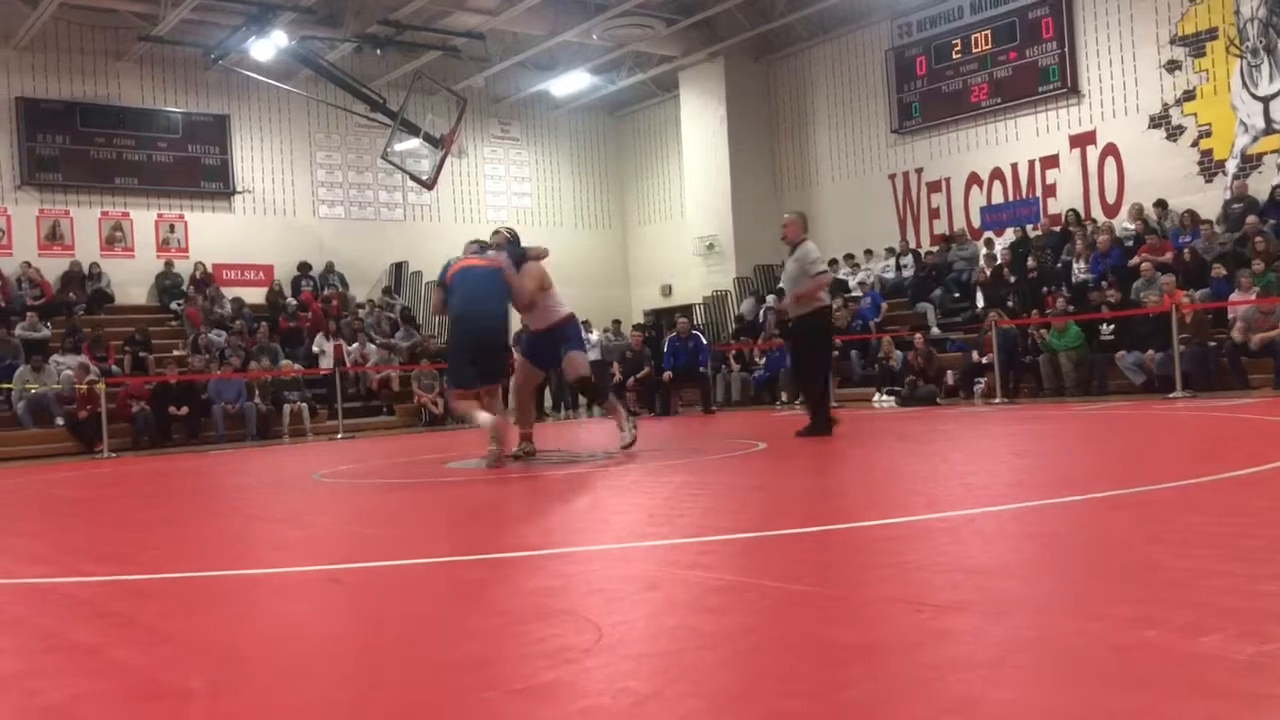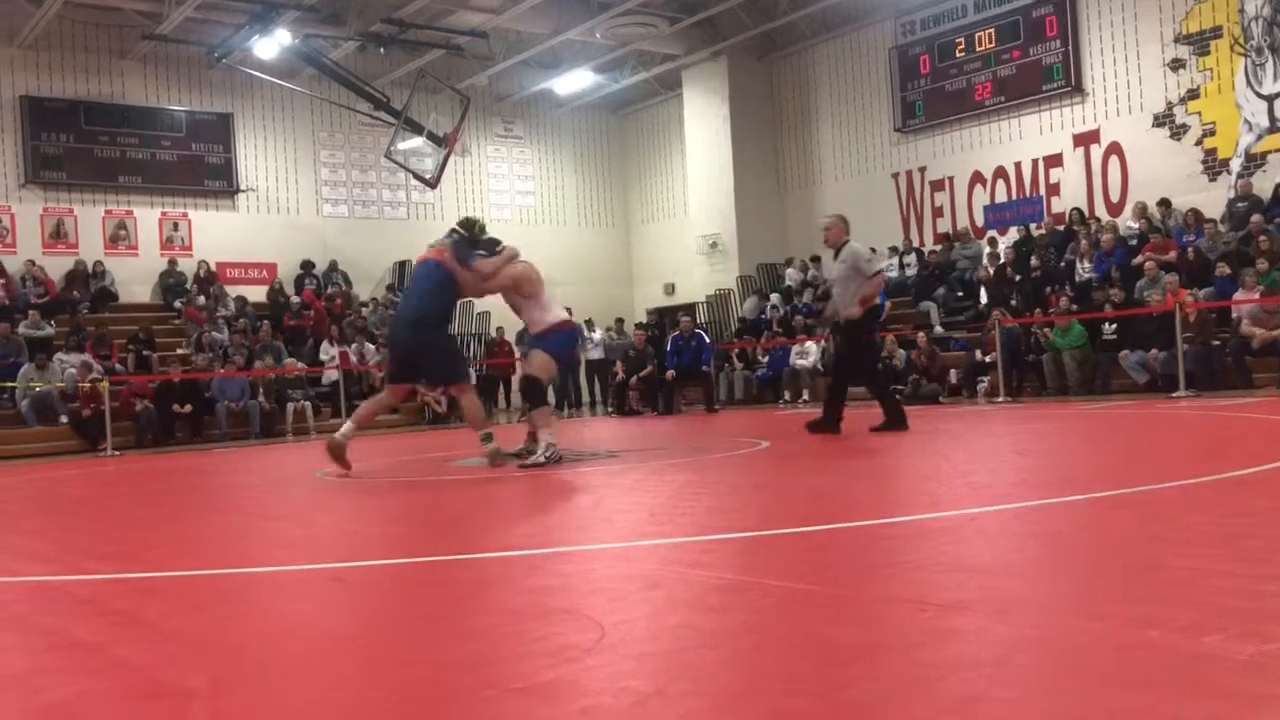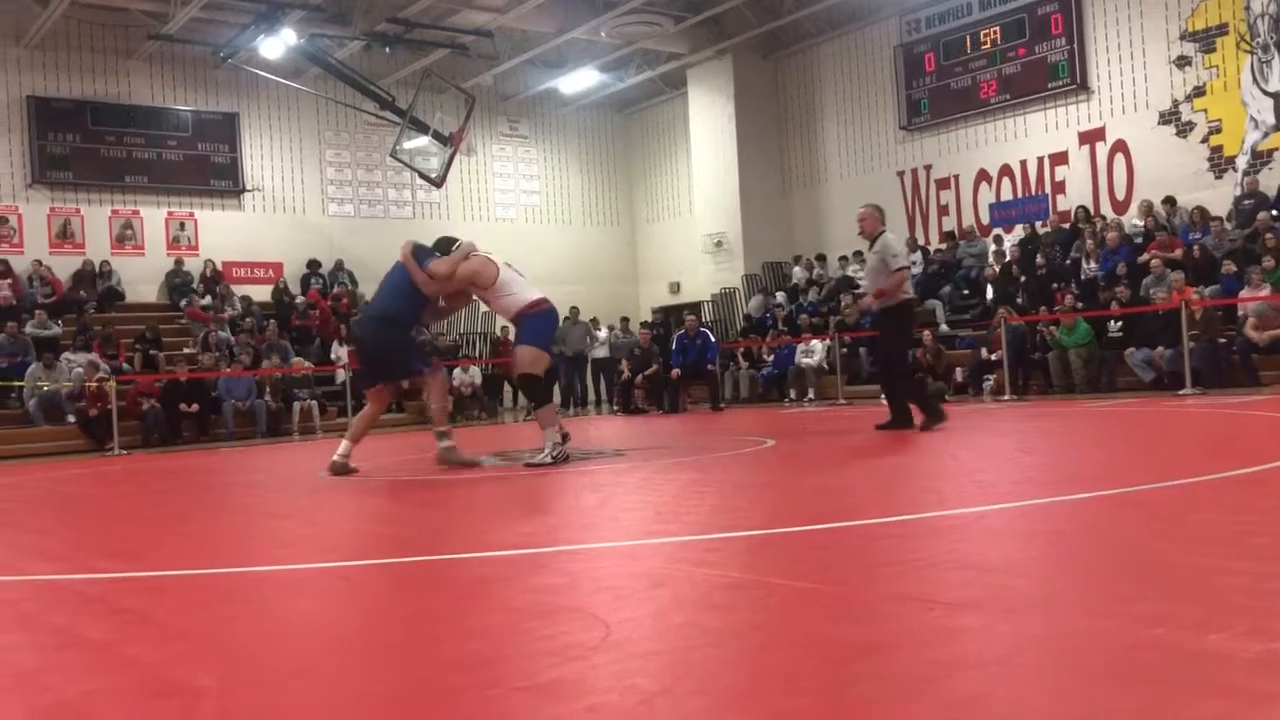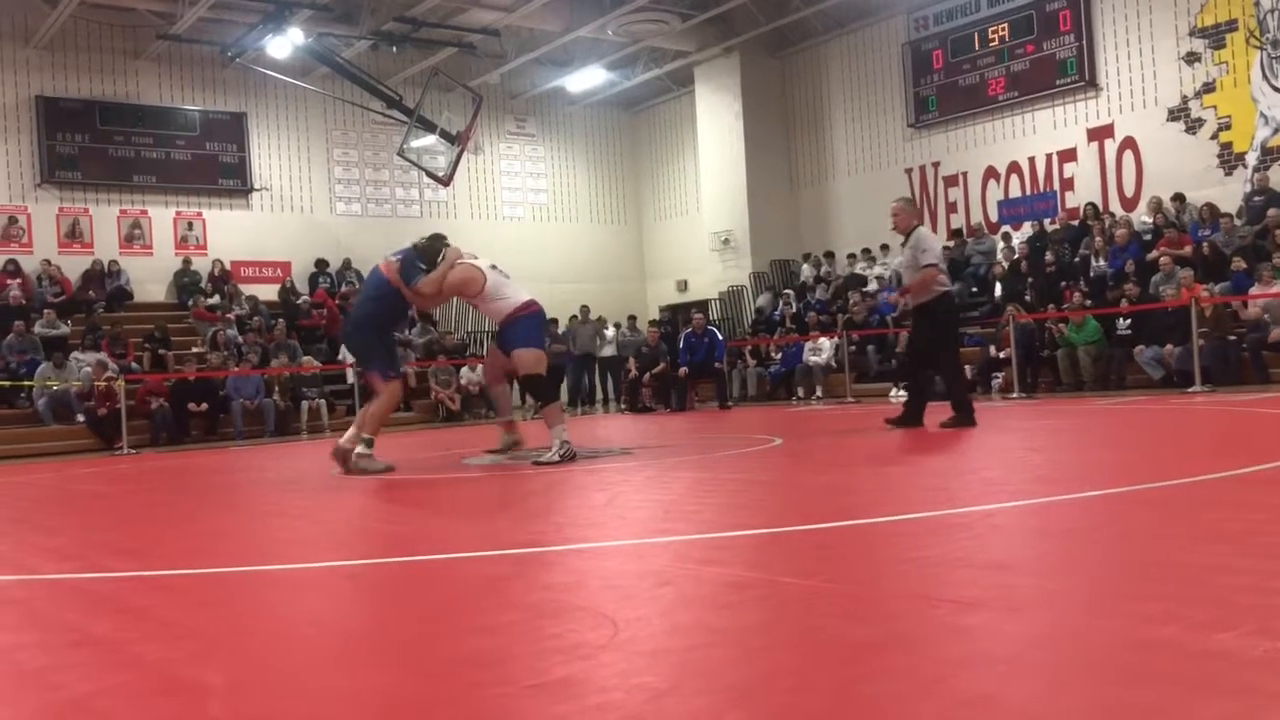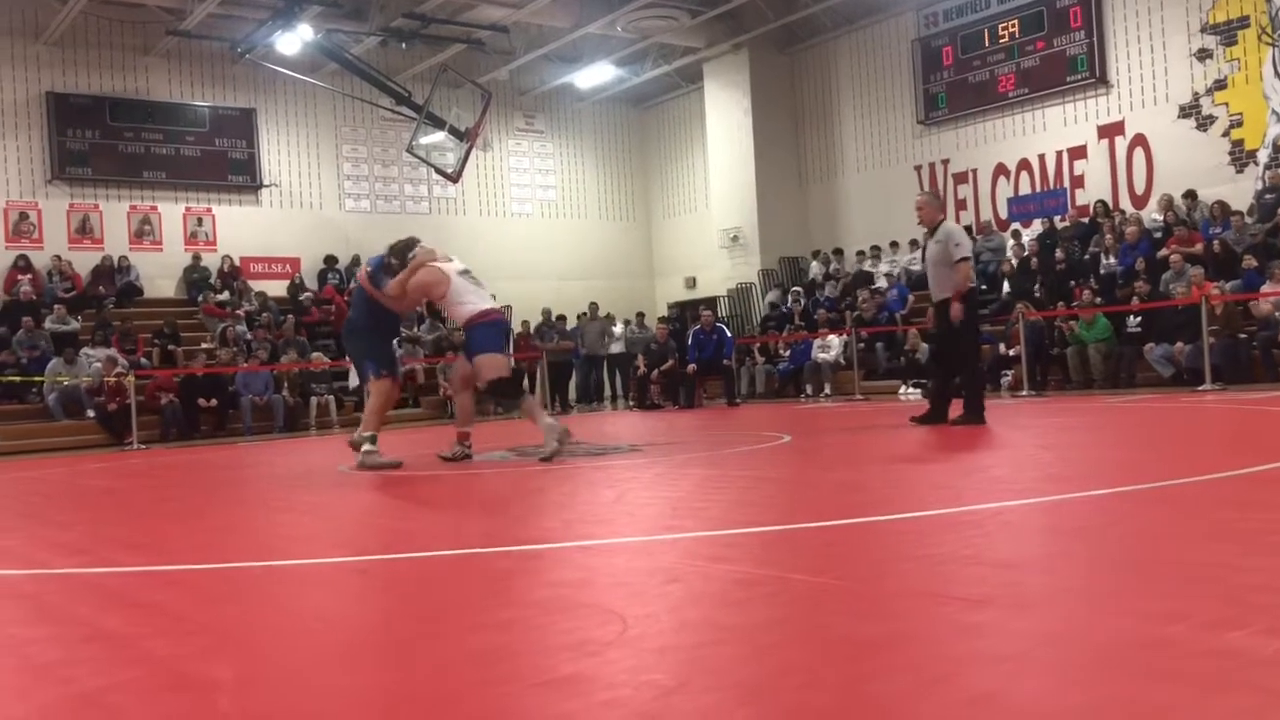
dt=0.3s
person 1, frame 1
left shoulder: (452, 265)
right shoulder: (503, 257)
left elbow: (437, 307)
left hip: (462, 328)
right hip: (495, 327)
left knee: (459, 398)
right knee: (490, 392)
left ankle: (491, 424)
right ankle: (496, 449)
person 1, frame 2
left shoulder: (434, 251)
right shoulder: (460, 246)
right elbow: (485, 271)
right wrist: (508, 255)
left hip: (401, 329)
right hip: (428, 331)
left knee: (392, 394)
right knee: (464, 389)
left ankle: (341, 438)
right ankle: (492, 448)
person 1, frame 3
right shoulder: (422, 252)
left elbow: (428, 314)
right elbow: (442, 270)
left wrist: (457, 303)
left hip: (365, 331)
right hip: (387, 330)
left knee: (377, 403)
right knee: (436, 378)
left ankle: (340, 458)
right ankle: (446, 448)
person 1, frame 4
left shoulder: (409, 259)
right shoulder: (409, 262)
right elbow: (428, 289)
left hip: (374, 331)
right hip: (365, 331)
left knee: (385, 394)
right knee: (392, 390)
left ankle: (345, 445)
right ankle: (362, 455)
person 1, frame 5
left shoulder: (392, 269)
right shoulder: (377, 269)
right elbow: (396, 302)
left hip: (381, 336)
right hip: (361, 335)
left knee: (391, 392)
right knee: (382, 388)
left ankle: (361, 436)
right ankle: (367, 451)
person 2, frame 1
left shoulder: (807, 251)
right shoulder: (794, 254)
left elbow: (822, 281)
left wrist: (795, 299)
right wrist: (787, 306)
left hip: (813, 318)
right hip: (802, 319)
left knee: (810, 372)
right knee: (804, 372)
left ankle: (820, 422)
right ankle: (821, 419)
person 2, frame 2
left shoulder: (856, 252)
right shoulder: (835, 260)
left elbow: (880, 278)
left wrist: (861, 305)
right wrist: (830, 313)
left hip: (862, 317)
right hip: (850, 320)
left knee: (842, 368)
right knee: (868, 370)
left ankle: (831, 419)
right ankle: (895, 417)
person 2, frame 3
left shoulder: (889, 243)
right shoulder: (875, 248)
left elbow: (902, 275)
left wrist: (874, 297)
right wrist: (871, 301)
left hip: (898, 310)
right hip: (886, 313)
left knee: (897, 366)
right knee: (886, 367)
left ankle: (932, 410)
right ankle: (900, 417)
person 2, frame 4
left shoulder: (923, 237)
right shoulder: (910, 241)
left elbow: (930, 273)
left wrist: (901, 293)
right wrist: (906, 296)
left hip: (937, 306)
right hip: (923, 308)
left knee: (947, 361)
right knee: (915, 361)
left ankle: (964, 413)
right ankle: (913, 413)
person 2, frame 5
left shoulder: (951, 231)
right shoulder: (933, 237)
left elbow: (964, 266)
left wrist: (957, 300)
right wrist: (935, 306)
left hip: (960, 303)
right hip: (944, 305)
left knee: (966, 358)
right knee: (941, 358)
left ankle: (974, 411)
right ankle: (937, 411)
person 3, frame 1
left shoulder: (530, 269)
right shoulder: (512, 271)
left elbow: (522, 300)
left hip: (563, 329)
right hip: (539, 334)
left knee: (581, 383)
right knee: (521, 389)
left ankle: (625, 424)
right ankle: (525, 443)
person 3, frame 2
left shoulder: (516, 271)
right shoulder: (507, 271)
left elbow: (475, 287)
right elbow: (476, 288)
left hip: (560, 334)
right hip: (543, 333)
left knee: (531, 386)
right knee: (531, 385)
left ankle: (549, 448)
right ankle: (533, 440)
person 3, frame 3
left shoulder: (470, 267)
right shoulder: (478, 262)
left elbow: (432, 288)
right elbow: (462, 297)
left wrist: (408, 261)
left hip: (536, 317)
right hip: (531, 318)
left knee: (529, 381)
right knee: (530, 381)
left ankle: (557, 447)
right ankle: (558, 433)
person 3, frame 4
left shoulder: (458, 275)
right shoulder: (463, 264)
left elbow: (426, 302)
left wrist: (395, 278)
left hip: (526, 318)
right hip: (514, 321)
left knee: (533, 381)
right knee: (492, 376)
left ankle: (563, 445)
right ankle: (510, 434)
person 3, frame 5
left shoulder: (424, 276)
right shoulder: (448, 261)
left elbow: (398, 305)
left wrist: (367, 285)
left hip: (484, 326)
right hip: (493, 322)
left knee: (499, 385)
right knee: (460, 384)
left ankle: (552, 431)
right ankle: (462, 445)
